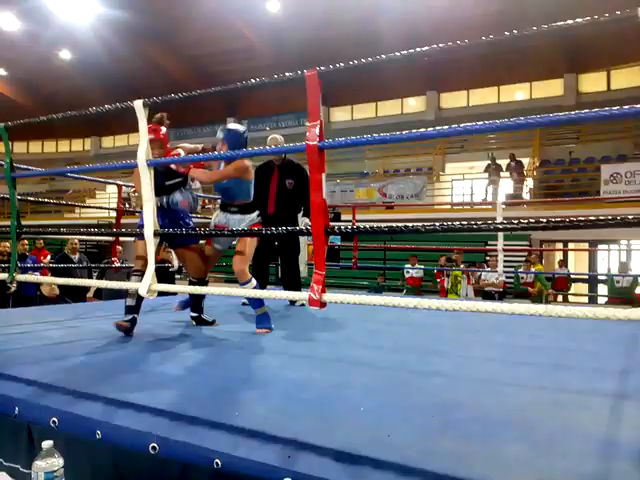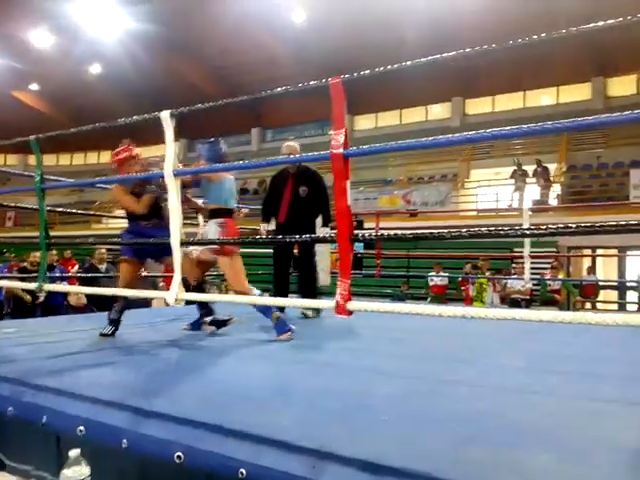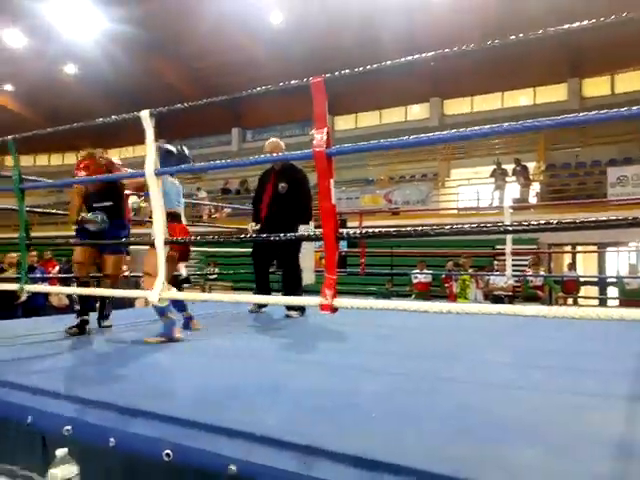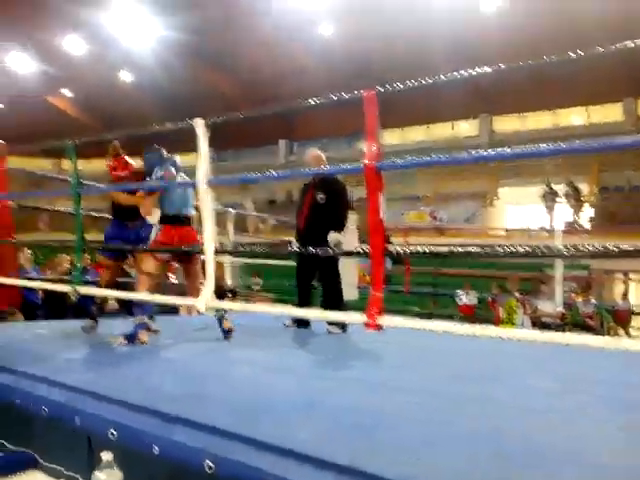
dt=0.3s
person 1, frame 1
left shoulder: (242, 166)
left elbow: (209, 178)
left wrist: (186, 169)
left hip: (246, 221)
right hip: (224, 219)
left knee: (240, 272)
left ankle: (263, 317)
person 1, frame 2
left shoulder: (210, 174)
right shoulder: (222, 176)
left elbow: (183, 179)
right wrist: (189, 202)
left hip: (221, 231)
right hip: (218, 232)
left knee: (239, 287)
right knee: (192, 271)
left ankle: (281, 323)
person 1, frame 3
right shoulder: (174, 182)
left hip: (169, 233)
right hip: (178, 231)
left knee: (150, 281)
right knee: (165, 281)
left ankle: (170, 327)
right ankle: (190, 318)
person 1, frame 4
left shoulder: (163, 178)
right shoulder: (185, 180)
left hip: (168, 235)
right hip: (188, 236)
left knee: (145, 281)
right knee: (196, 287)
right ankle: (224, 322)
person 2, frame 1
left shoulder: (179, 154)
right wrist: (169, 201)
left hip: (180, 220)
right hip: (154, 221)
left knee: (199, 268)
right knee: (141, 262)
left ankle: (196, 312)
right ankle: (130, 316)
person 2, frame 2
left shoulder: (151, 178)
right shoulder: (119, 190)
right elbow: (141, 209)
right wrist: (154, 189)
left hip: (162, 233)
right hip: (137, 237)
right knee: (125, 283)
left ankle: (209, 316)
right ankle: (113, 322)
person 2, frame 3
left shoulder: (116, 179)
right shoulder: (79, 188)
right elbow: (73, 216)
right wrist: (83, 218)
left hip: (116, 233)
right hip: (90, 232)
left knee: (111, 277)
right knee: (82, 271)
left ankle: (104, 316)
right ankle: (82, 319)
person 2, frame 4
left shoulder: (139, 176)
right shoulder: (114, 190)
right elbow: (132, 201)
left hip: (141, 232)
right hip: (119, 234)
right knee: (107, 278)
left ankle: (144, 318)
right ankle: (94, 318)
person 3, frame 1
left shoulder: (296, 169)
right shoulder: (261, 170)
left elbow: (306, 193)
right elbow: (254, 194)
left wrist: (306, 215)
left hip: (288, 221)
right hip: (266, 220)
left knee: (290, 258)
right knee: (260, 257)
person 3, frame 2
left shoulder: (311, 176)
right shoulder: (278, 178)
left elbow: (323, 200)
right elbow: (268, 201)
left wrist: (325, 224)
right wrist: (265, 220)
left hip: (305, 227)
right hip: (283, 227)
left knee: (306, 264)
right knee: (280, 265)
person 3, frame 3
left shoulder: (295, 173)
right shoulder: (265, 175)
left elbow: (305, 200)
right elbow: (257, 200)
left wrist: (304, 222)
right wrist: (254, 220)
left hip: (288, 228)
right hip: (267, 228)
left knee: (289, 265)
right knee: (259, 259)
left ankle: (295, 305)
person 3, frame 4
left shoulder: (334, 185)
right shoulder: (306, 188)
left elbow: (342, 209)
left wrist: (336, 230)
right wrist: (298, 237)
left hip: (325, 240)
right hip: (307, 241)
left knee: (330, 279)
right knee: (302, 278)
left ankle: (337, 321)
right ankle: (300, 318)
